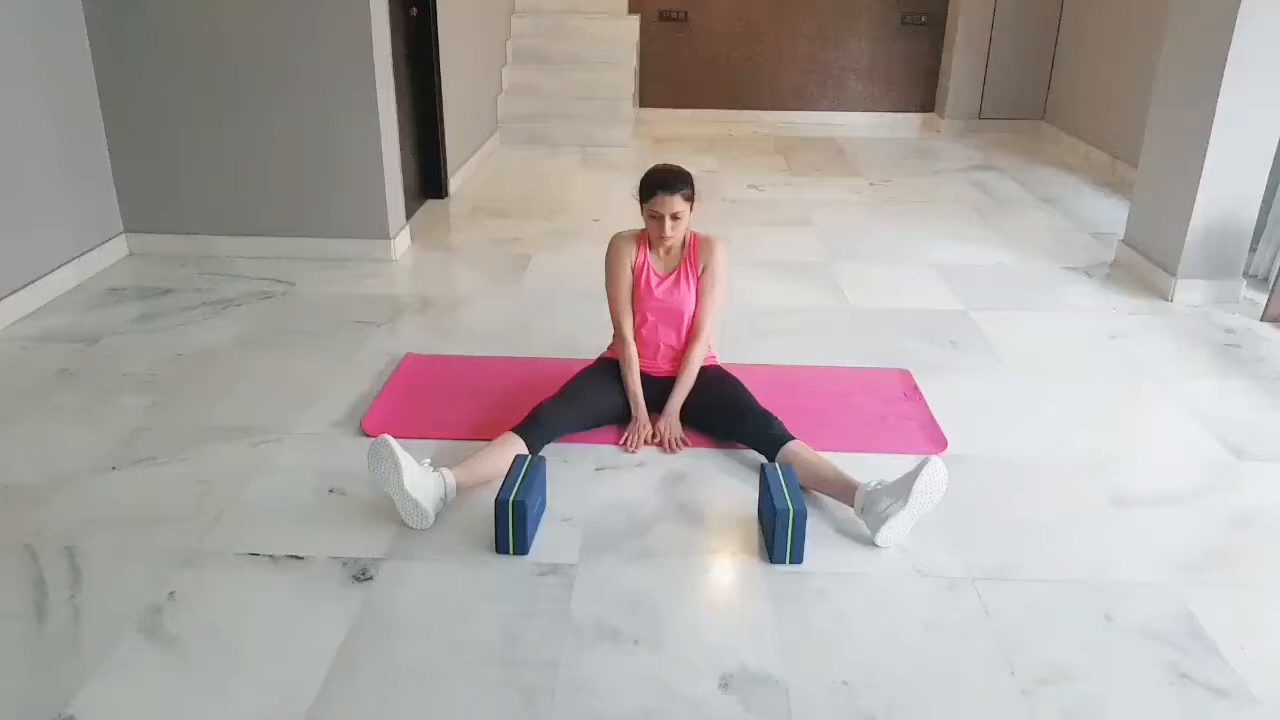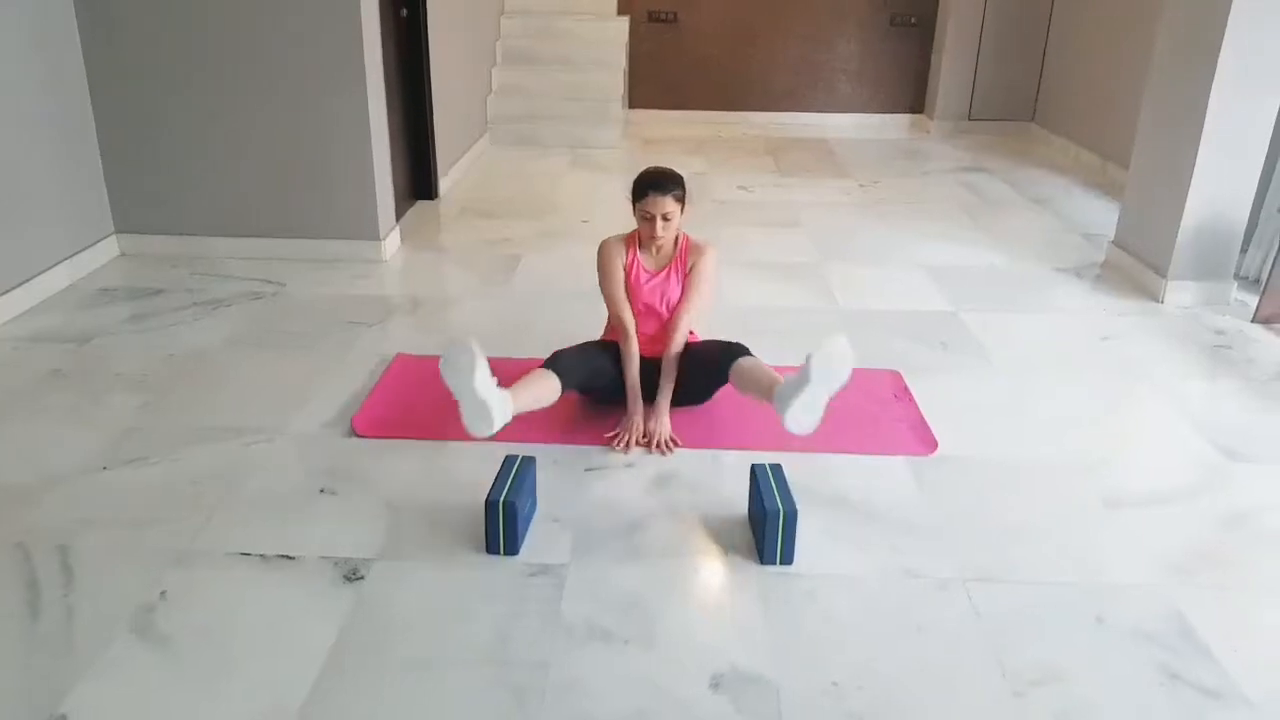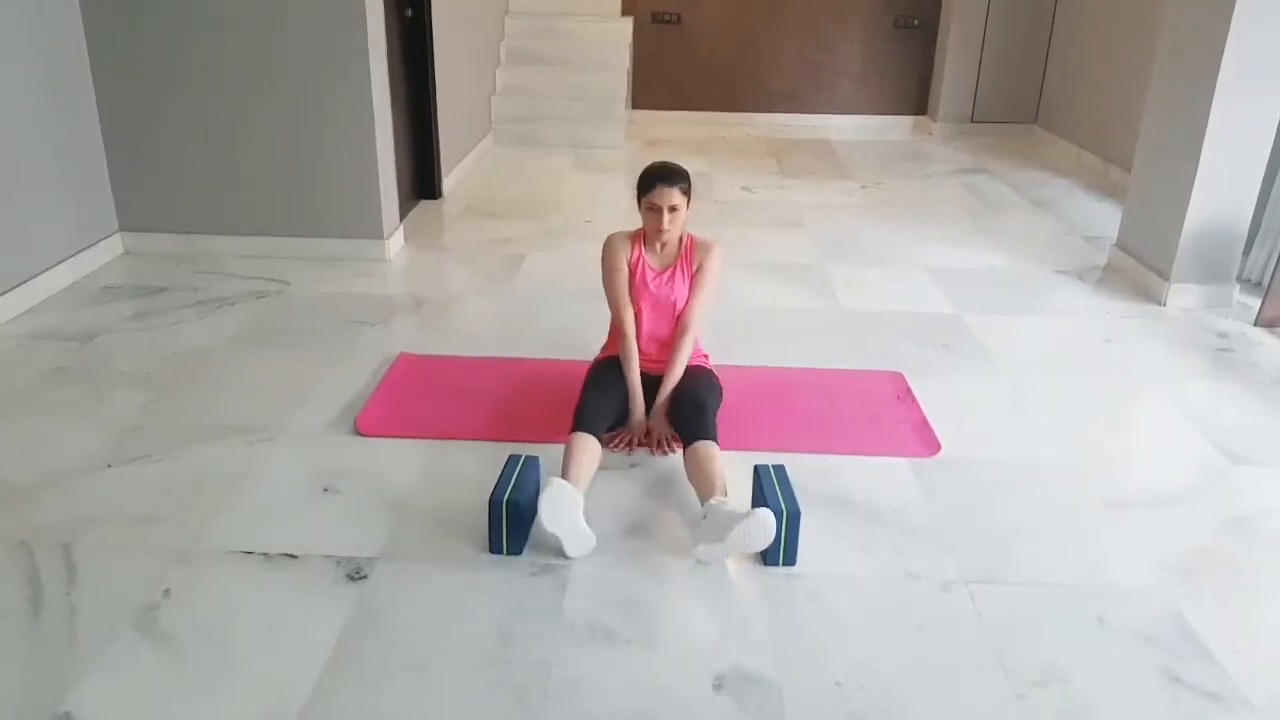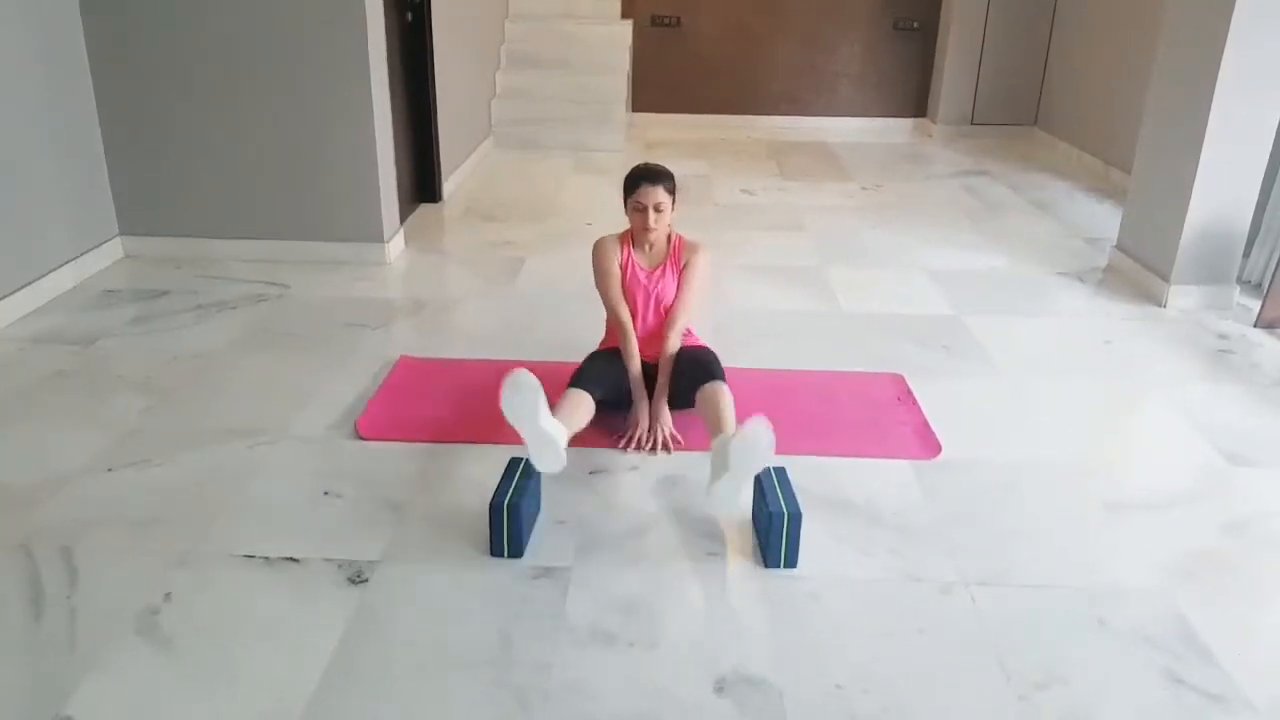
dt=0.5s
person 1, frame 1
left shoulder: (710, 252)
right shoulder: (623, 249)
left elbow: (701, 334)
right elbow: (624, 332)
left wrist: (674, 409)
right wrist: (638, 410)
left hip: (690, 373)
right hip: (630, 371)
left knee: (764, 428)
right knee: (546, 418)
left ankle: (868, 503)
right ankle: (437, 488)
person 1, frame 2
left shoulder: (701, 256)
right shoulder: (613, 251)
left elbow: (679, 329)
right elbow: (625, 328)
left wrist: (662, 410)
right wrist: (635, 408)
left hip: (676, 365)
right hip: (622, 362)
left knee: (731, 353)
right knee: (567, 361)
left ankle: (790, 398)
right ankle: (492, 406)
person 1, frame 3
left shoulder: (705, 254)
right shoulder: (618, 247)
left elbow: (687, 330)
right elbow: (625, 326)
left wrist: (661, 406)
right wrist: (636, 406)
left hip: (684, 367)
right hip: (626, 364)
left knee: (697, 414)
right knee: (591, 409)
left ankle: (716, 515)
right ankle: (570, 508)
person 1, frame 4
left shoulder: (693, 254)
right shoulder: (608, 249)
left elbow: (676, 327)
right elbow: (622, 321)
left wrist: (661, 403)
right wrist: (639, 398)
left hip: (674, 357)
right hip: (624, 359)
left knee: (704, 365)
right knee: (593, 374)
left ankle: (728, 449)
right ankle: (550, 436)
